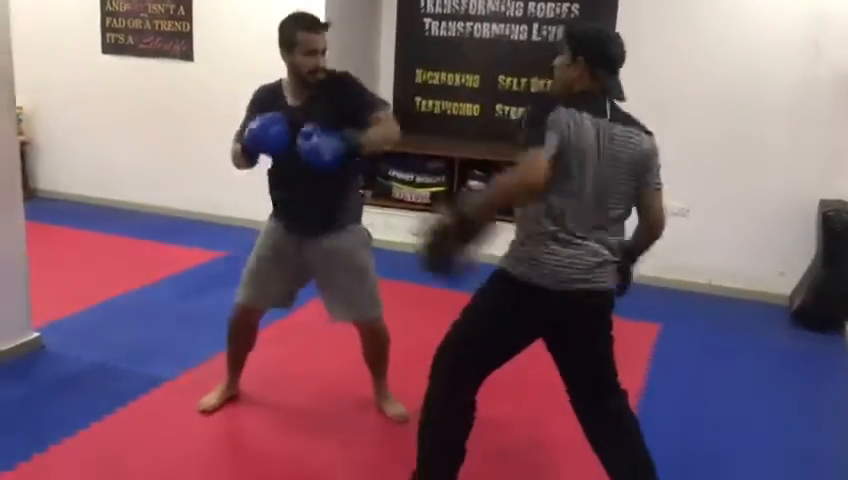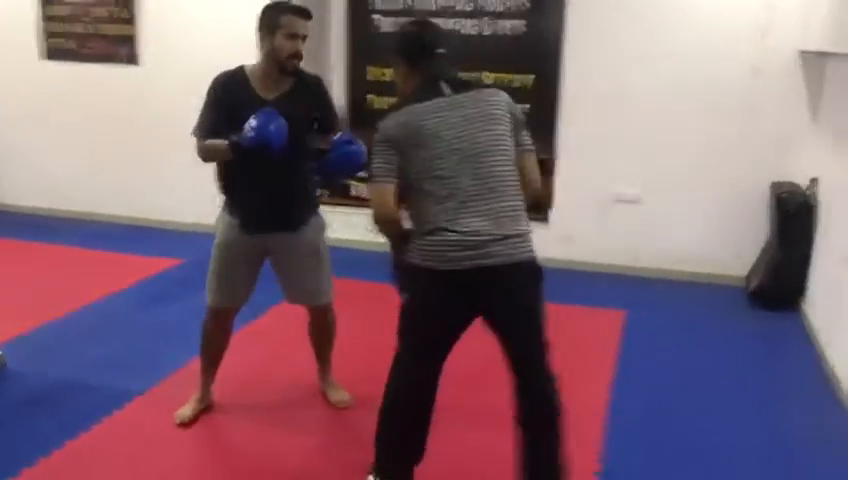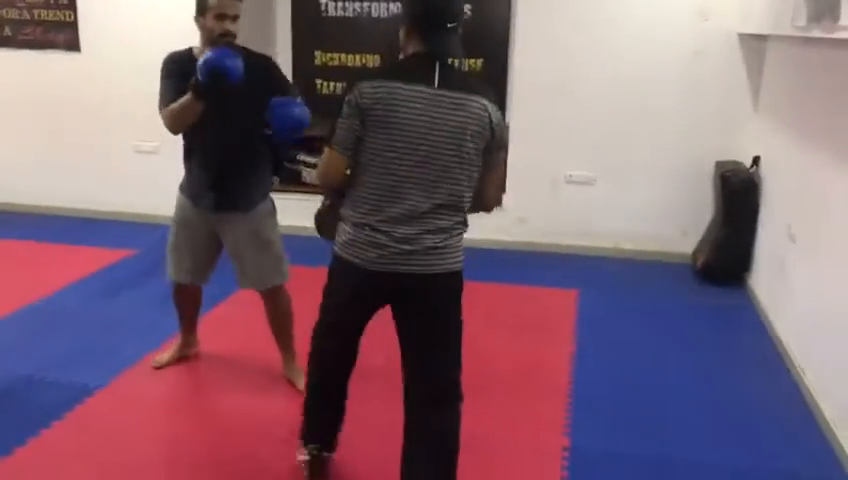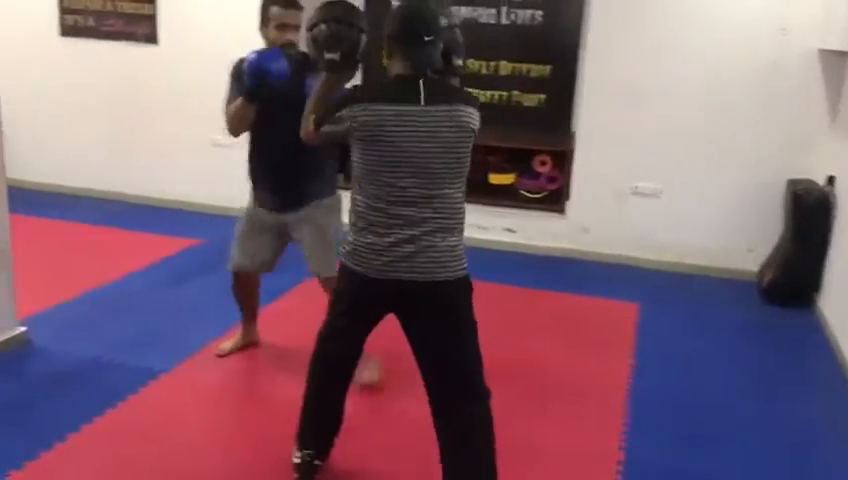
dt=0.5s
person 1, frame 1
left shoulder: (555, 113)
right shoulder: (641, 139)
left elbow: (530, 179)
right elbow: (654, 223)
left wrist: (463, 215)
right wrist: (624, 258)
left hip: (528, 282)
right hip: (593, 290)
left knee: (453, 371)
right knee: (603, 400)
person 1, frame 2
left shoulder: (396, 124)
right shoulder: (499, 102)
left elbow: (384, 210)
right elbow: (533, 186)
left wrist: (404, 244)
left hip: (439, 266)
right hip: (513, 260)
left knee: (413, 371)
right knee: (535, 377)
person 1, frame 3
left shoulder: (371, 90)
right shoulder: (483, 105)
left elbow: (329, 177)
right elbow: (489, 198)
left hip: (361, 257)
right hip: (436, 267)
left knee: (330, 350)
right knee: (435, 392)
person 1, frame 4
left shoulder: (363, 103)
right shoulder: (465, 108)
left elbow: (309, 132)
left wrist: (326, 77)
right wrist: (441, 79)
left hip: (367, 268)
right hip: (440, 274)
left knee: (333, 357)
right knee: (462, 392)
person 2, frame 1
left shoulder: (342, 88)
right shoulder: (266, 99)
left elbow: (389, 129)
right elbow: (239, 158)
left wrist: (348, 141)
right wrist: (251, 146)
left hip: (339, 230)
right hip: (285, 225)
left knee: (370, 321)
right knee: (244, 310)
left ankle: (382, 391)
right ankle: (231, 384)
person 2, frame 2
left shoulder: (312, 89)
right shoulder: (228, 86)
left elbow: (330, 133)
right elbow: (204, 148)
right wrist: (237, 146)
left hip: (299, 219)
right hip: (241, 219)
left knee: (320, 303)
right knee: (220, 308)
left ankle: (325, 377)
right ankle: (203, 392)
person 2, frame 3
left shoulder: (259, 66)
right shoulder: (178, 64)
right elbow: (172, 122)
left wrist: (290, 118)
right wrist: (200, 90)
left hip: (249, 198)
right hip: (197, 194)
left knee: (271, 285)
right knee: (184, 280)
left ankle: (290, 362)
right ankle: (187, 341)
person 2, frame 4
left shoulder: (312, 69)
right shoulder: (247, 66)
right elbow: (234, 124)
right wrist: (252, 93)
left hip: (316, 196)
right hip: (267, 195)
left knee: (333, 279)
right knee: (243, 269)
right ankle: (249, 332)
